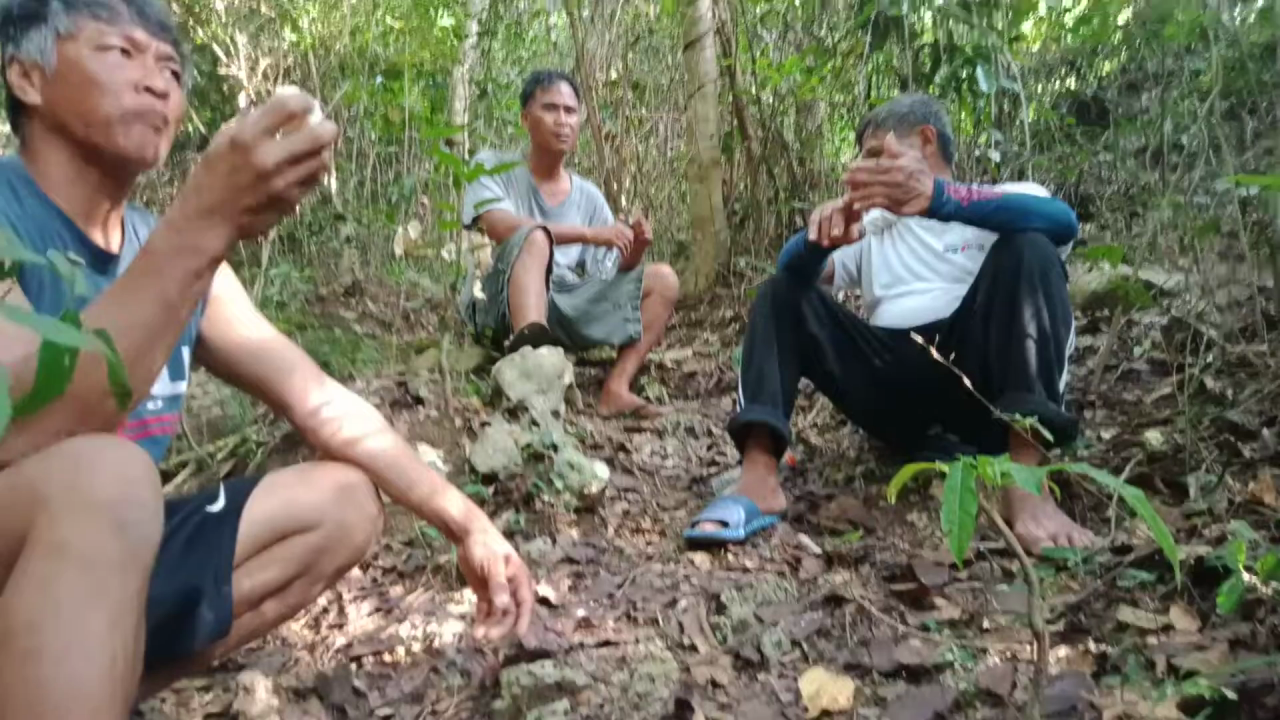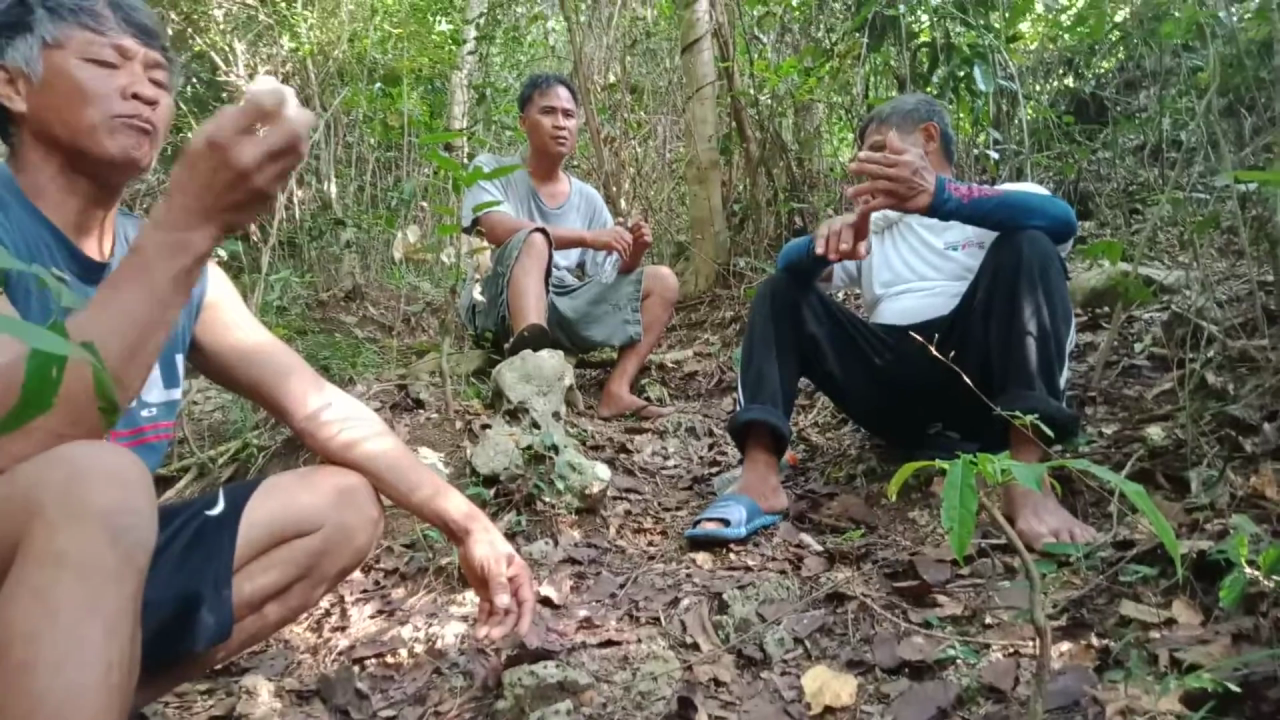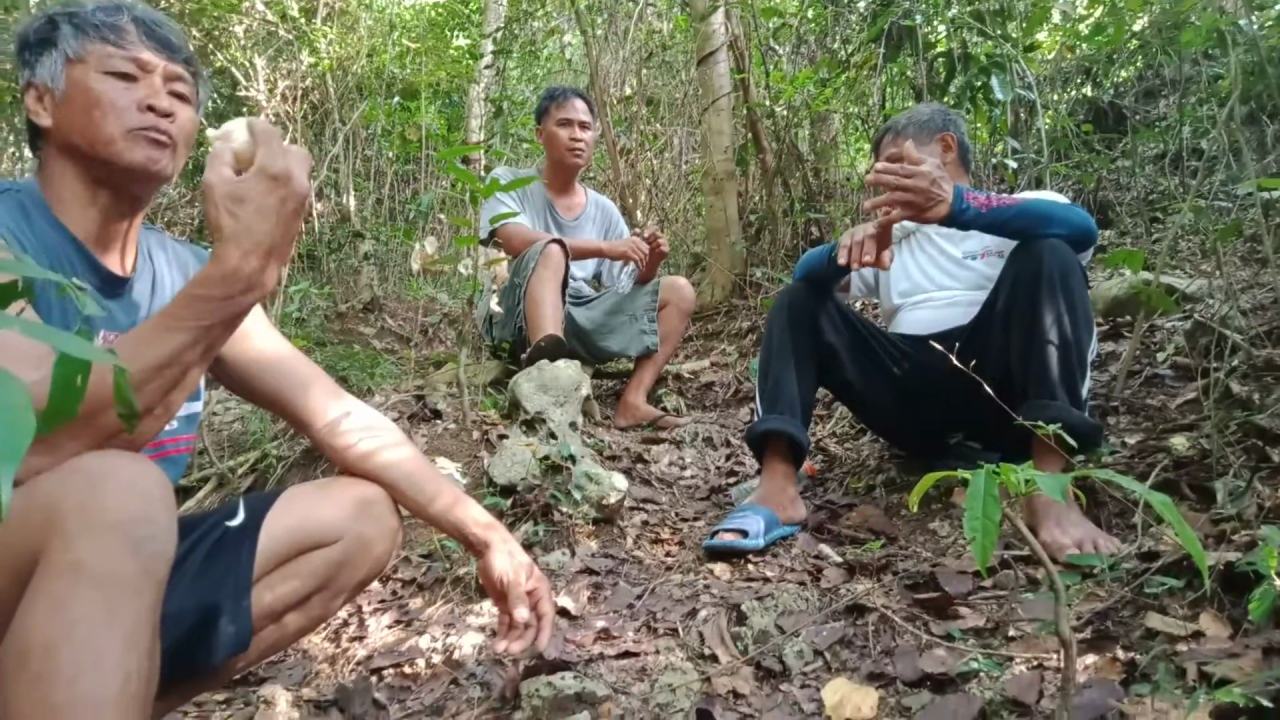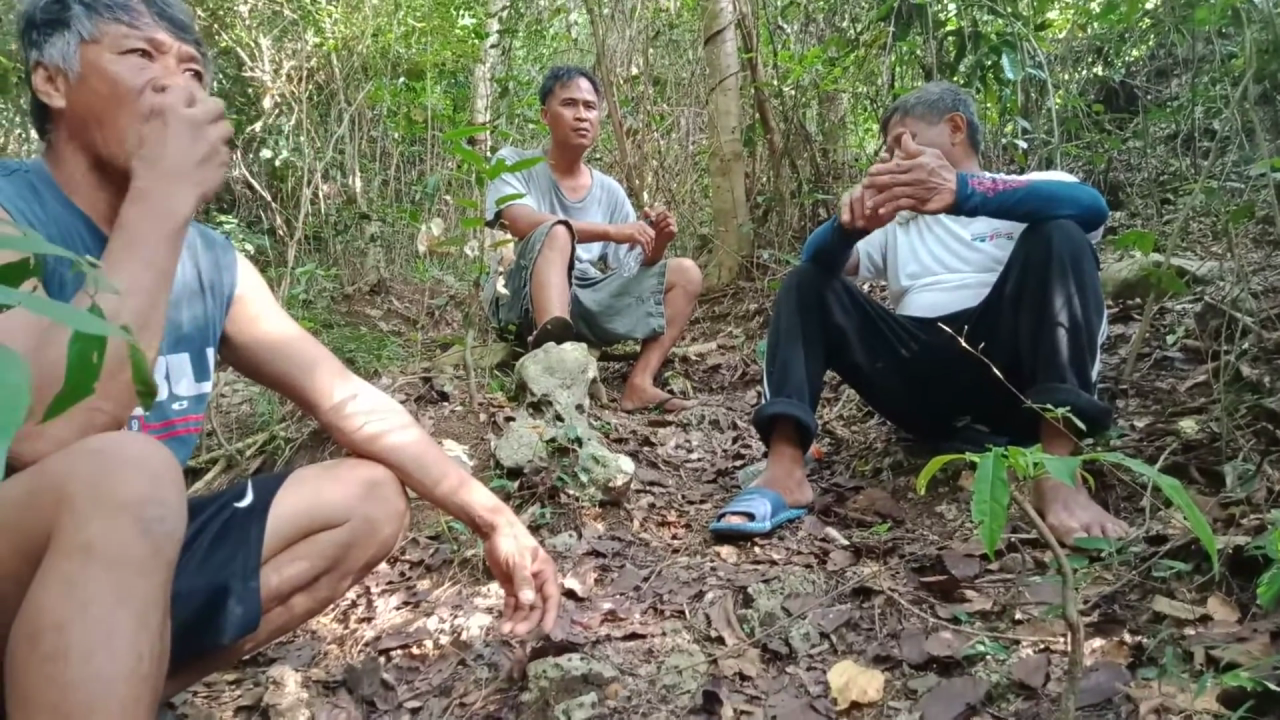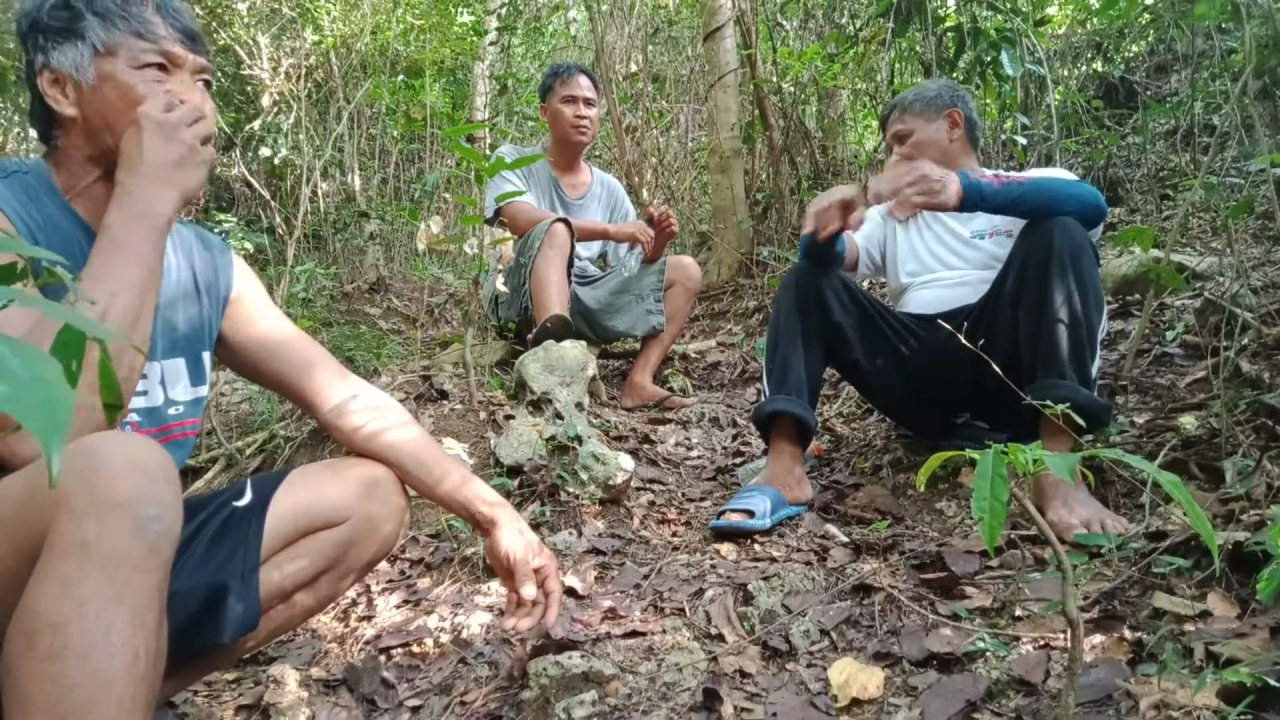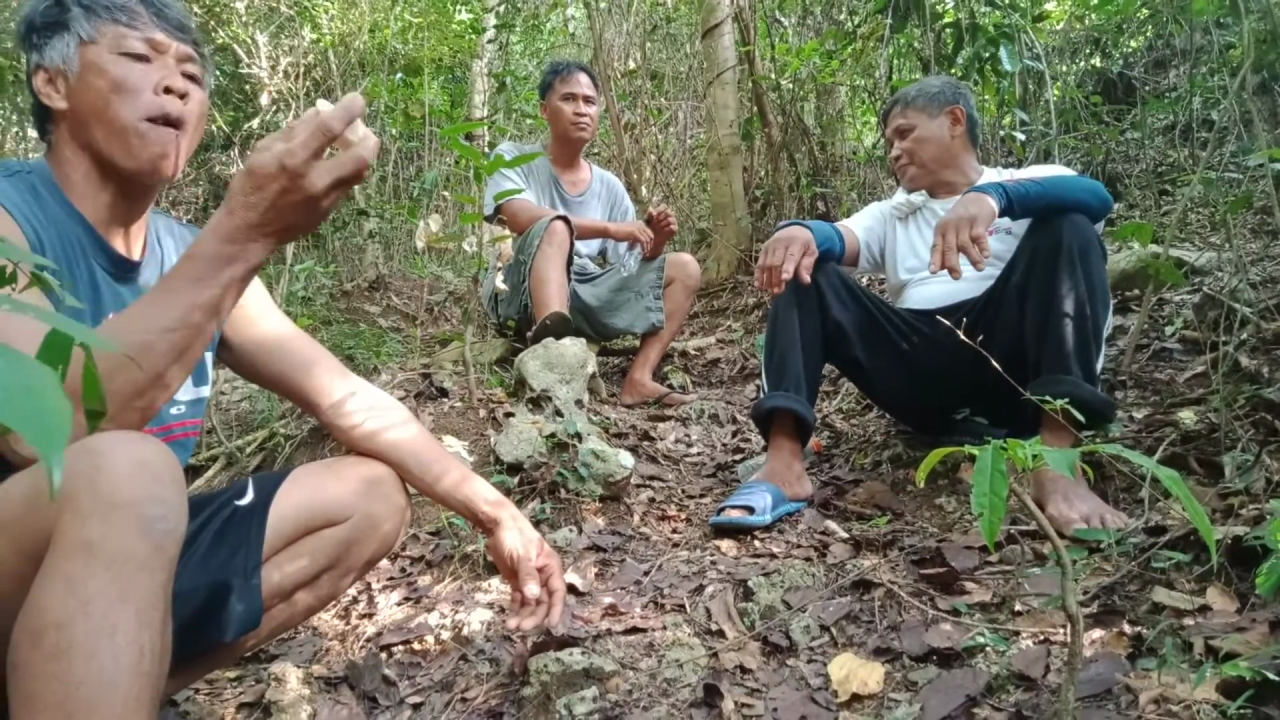
dt=0.7s
person 1, frame 1
left shoulder: (174, 253)
left elbow: (320, 400)
left wrist: (463, 521)
right wrist: (205, 224)
left hip: (103, 556)
left knee: (343, 500)
right knee: (104, 473)
person 1, frame 2
left shoulder: (162, 258)
left elbow: (319, 406)
left wrist: (465, 522)
right wrist: (191, 223)
left hip: (103, 567)
left knee: (345, 504)
right knee: (96, 484)
person 1, frame 3
left shoulder: (187, 273)
left elbow: (338, 415)
left wrist: (483, 533)
right wrist: (242, 271)
left hip: (120, 573)
left knee: (361, 516)
right knee: (116, 490)
person 1, frame 4
left shoulder: (209, 263)
left elbow: (349, 400)
left wrist: (491, 517)
right wrist: (161, 202)
left knee: (369, 499)
right knee: (121, 474)
person 1, frame 5
left shoulder: (206, 265)
left elbow: (347, 399)
left wrist: (491, 513)
right wrist: (145, 202)
left hip: (125, 558)
left knee: (370, 498)
right knee: (120, 470)
person 1, frame 6
left shoulder: (193, 257)
left elbow: (347, 398)
left wrist: (493, 512)
right wrist: (244, 236)
left hip: (128, 557)
left knee: (369, 497)
right knee: (125, 470)
person 2, frame 1
left shoulder: (1004, 203)
right shoulder: (875, 229)
left elbow: (1061, 221)
right elbow: (792, 268)
left wrist: (936, 197)
right wrist: (822, 236)
left hip: (980, 377)
right hip: (896, 389)
left knee: (1026, 248)
right knee: (781, 292)
left ankle: (1026, 484)
right ankle: (758, 479)
person 2, frame 2
left shoulder: (1002, 205)
right shoulder: (876, 227)
left elbow: (1061, 220)
right elbow: (789, 265)
left wrist: (939, 195)
right wrist: (828, 242)
left hip: (978, 372)
right hip: (896, 389)
left knee: (1025, 246)
right knee: (780, 292)
left ankle: (1026, 479)
right ankle: (759, 478)
person 2, frame 3
left shoulder: (1021, 212)
right shoulder: (893, 238)
left elbow: (1081, 228)
right elbow: (806, 274)
left wrist: (955, 205)
right wrist: (847, 249)
left hip: (999, 387)
right hip: (916, 400)
left knee: (1045, 255)
right knee: (797, 301)
left ankle: (1049, 490)
right ankle: (778, 487)
person 2, frame 4
left shoulder: (1031, 191)
right shoulder: (897, 220)
left elbow: (1090, 206)
right elbow: (816, 258)
left wrist: (960, 191)
right wrist: (849, 220)
left hip: (1007, 367)
right hip: (923, 382)
left knee: (1056, 236)
right knee: (806, 283)
left ankle: (1058, 473)
right ankle: (784, 469)
person 2, frame 5
left shoulder: (1030, 190)
right shoulder: (892, 217)
left elbow: (1090, 204)
right elbow: (822, 257)
left wrist: (963, 189)
right wrist: (829, 224)
left hip: (1009, 364)
right hip: (923, 379)
left knee: (1056, 232)
right knee: (806, 280)
left ankle: (1057, 468)
right ankle: (784, 467)
person 2, frame 6
left shoulder: (1027, 184)
right shoulder: (891, 215)
left elbow: (1095, 197)
right elbow: (837, 240)
left wrist: (989, 197)
right wrist: (798, 231)
left hip: (1010, 359)
right hip: (922, 374)
left knee: (1065, 226)
right knee: (805, 269)
left ankle: (1057, 463)
right ankle: (783, 461)
person 3, frame 1
left shoulder: (589, 197)
right shoulder: (493, 167)
left elbow: (614, 278)
right elbow: (499, 227)
left wrist: (633, 254)
right wrist: (588, 234)
left hip: (564, 307)
right hip: (501, 304)
left knee: (663, 280)
right knee: (535, 236)
left ankle: (615, 389)
right ankle: (528, 350)
person 3, frame 2
left shoulder: (588, 199)
right shoulder: (491, 169)
left elbow: (611, 280)
right elbow: (498, 229)
left wrist: (632, 256)
right wrist: (588, 238)
left hip: (564, 308)
right hip: (499, 306)
left knee: (662, 281)
right knee: (534, 239)
left ankle: (616, 391)
right ankle: (528, 351)
person 3, frame 3
left shoulder: (605, 210)
right shoulder: (508, 182)
left elbow: (629, 291)
right elbow: (515, 241)
left wrist: (649, 265)
right wrist: (605, 247)
left hip: (581, 320)
right hip: (517, 318)
left knee: (679, 291)
right knee: (551, 249)
left ankle: (633, 401)
person 3, frame 4
left shoulder: (610, 191)
right shoulder: (513, 163)
left elbow: (635, 270)
right elbow: (520, 222)
left wrist: (655, 245)
right wrist: (611, 231)
left hip: (588, 302)
right hip: (522, 300)
left knee: (685, 273)
right knee: (557, 231)
left ankle: (639, 384)
person 3, frame 5
left shoulder: (610, 189)
right shoulder: (512, 160)
left elbow: (634, 270)
right elbow: (520, 220)
left wrist: (655, 244)
right wrist: (610, 230)
left hip: (587, 299)
right hip: (521, 297)
left knee: (685, 271)
right knee: (557, 229)
left ankle: (639, 382)
right ankle: (551, 343)
person 3, frame 6
left shoulder: (609, 186)
right shoulder: (513, 157)
left elbow: (631, 265)
right elbow: (520, 218)
left wrist: (654, 242)
right wrist: (609, 229)
left hip: (587, 296)
right hip: (520, 294)
left knee: (684, 268)
right knee: (555, 226)
left ankle: (639, 379)
right ankle: (550, 341)
